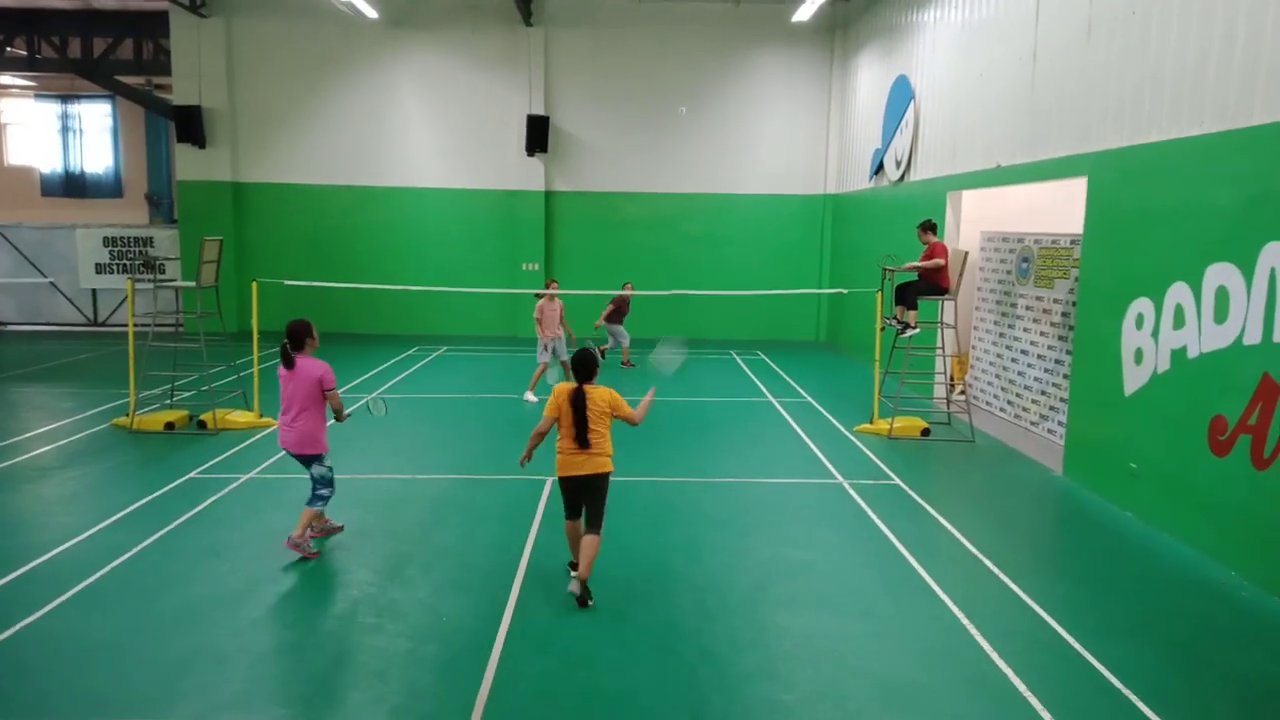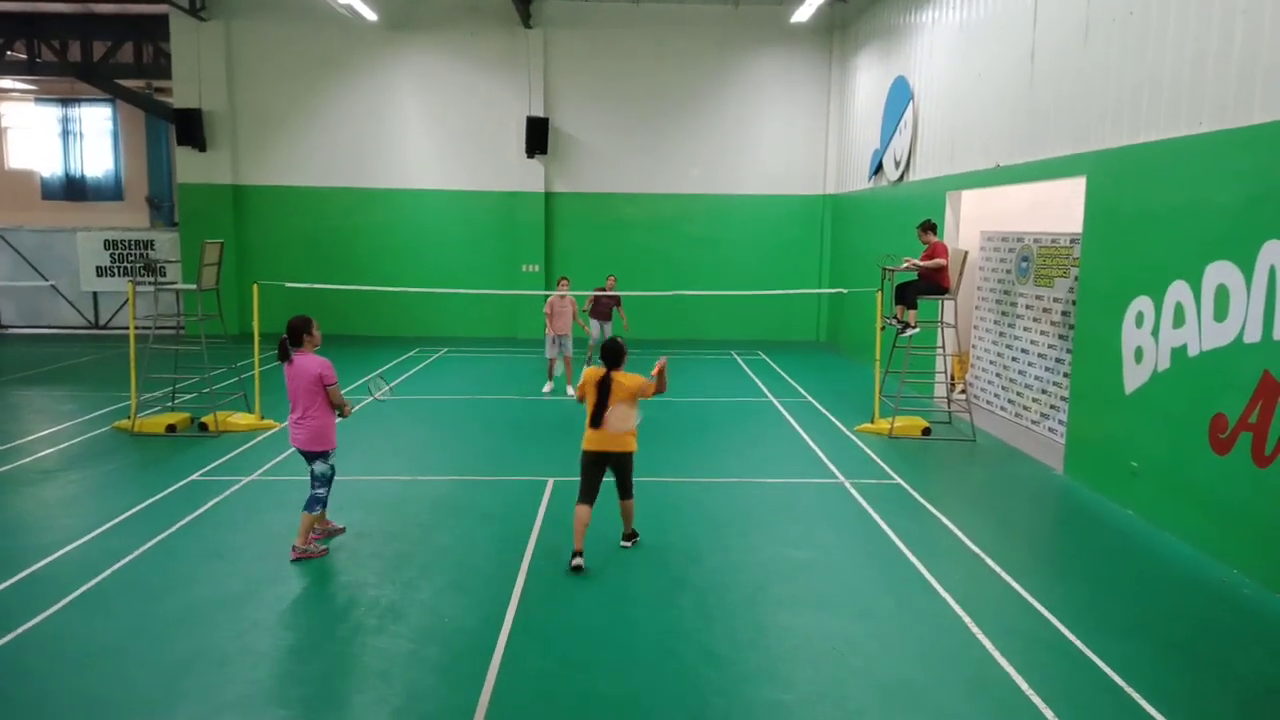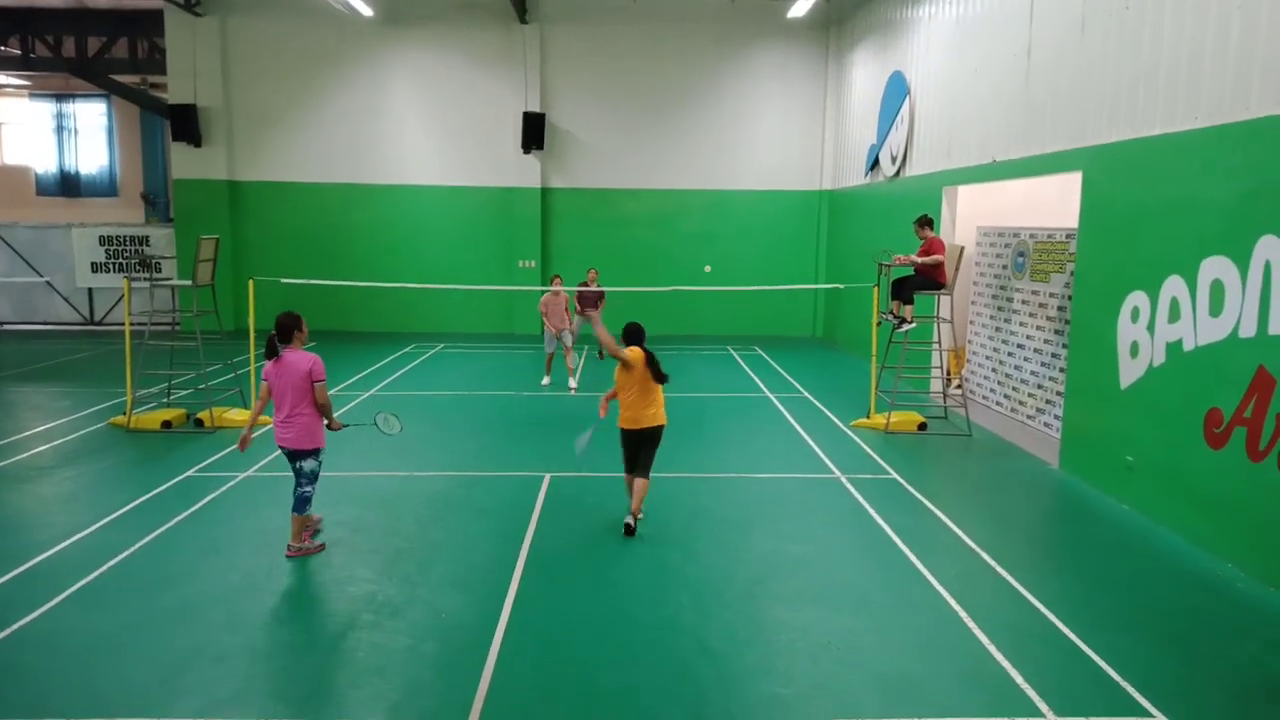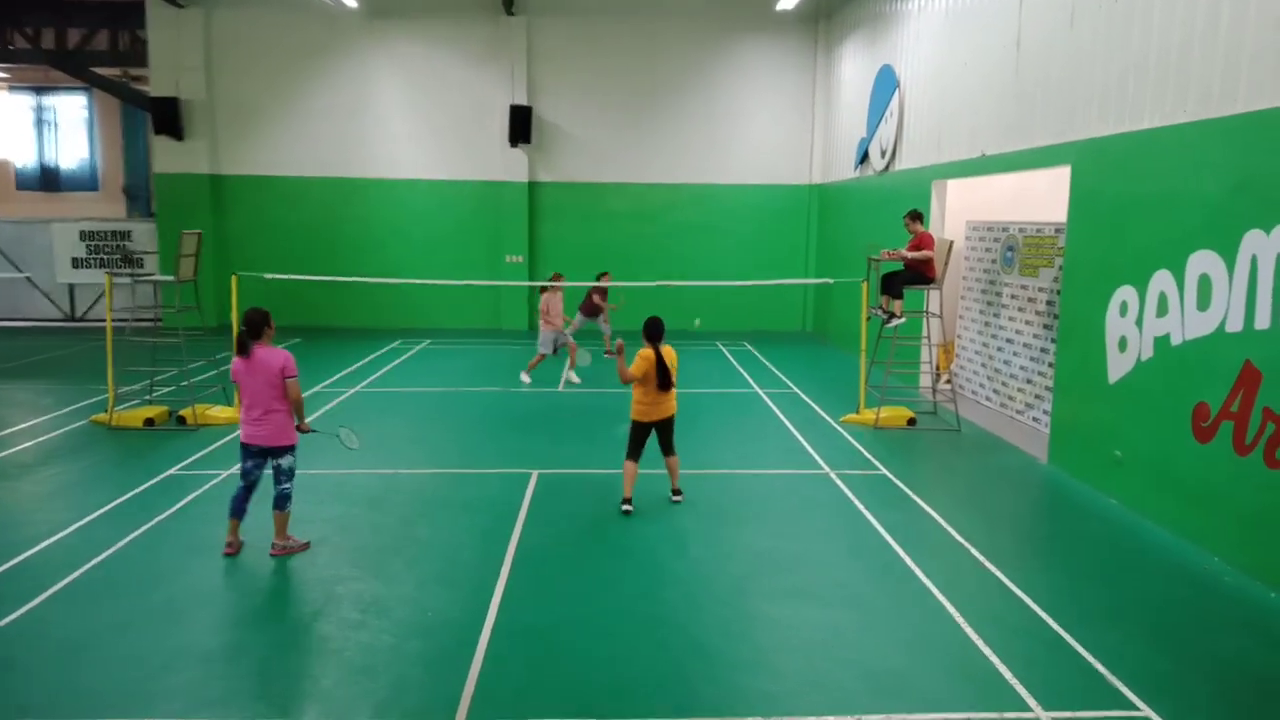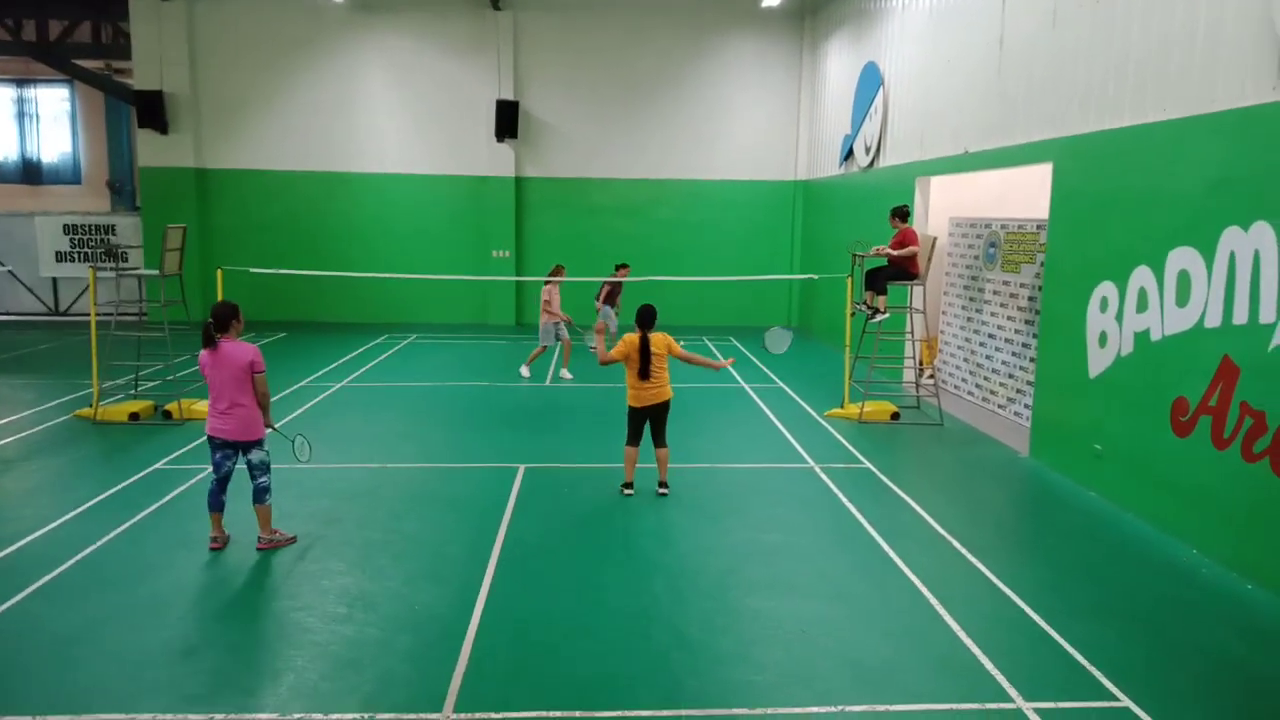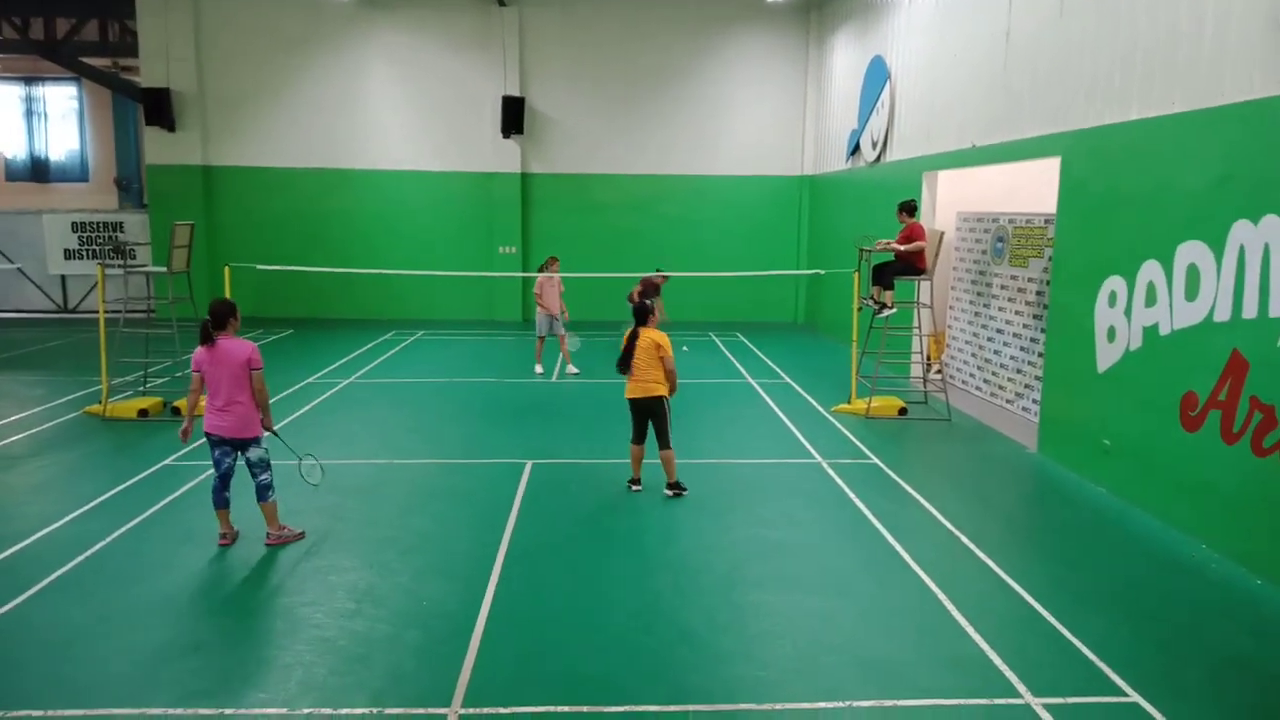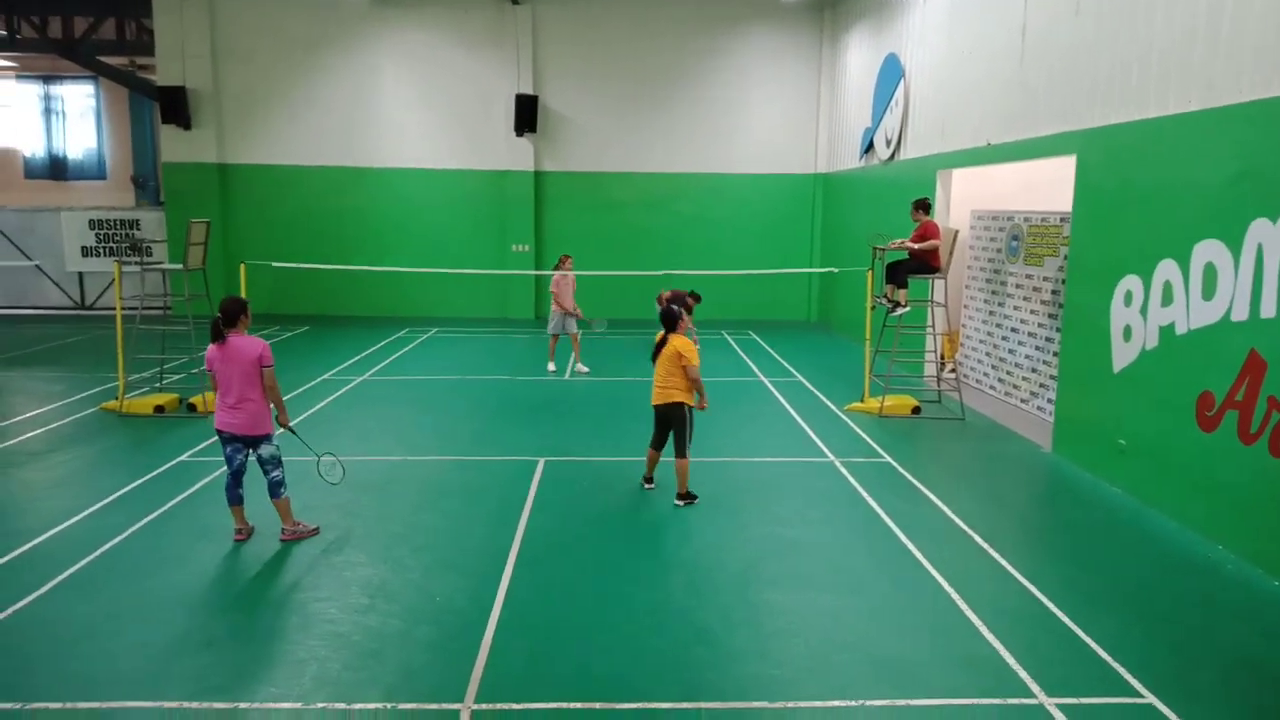
dt=0.4s
person 1, frame 1
left shoulder: (284, 367)
right shoulder: (321, 369)
right elbow: (336, 406)
right wrist: (340, 416)
left hip: (288, 438)
right hip: (310, 441)
left knee: (320, 479)
right knee: (324, 489)
left ankle: (320, 523)
right ankle: (298, 537)
person 1, frame 2
left shoulder: (289, 364)
right shoulder: (322, 364)
right elbow: (336, 400)
left wrist: (340, 405)
right wrist: (343, 409)
left hip: (299, 435)
right hip: (319, 437)
left knee: (322, 479)
right knee: (319, 488)
left ankle: (321, 525)
right ankle: (302, 545)
person 1, frame 3
left shoulder: (272, 363)
right shoulder: (312, 361)
left elbow: (262, 399)
right elbow: (322, 401)
left wrist: (248, 429)
right wrist: (332, 420)
left hip: (283, 436)
right hip: (308, 437)
left knee: (302, 482)
right knee: (306, 487)
left ankle: (306, 524)
right ankle: (297, 543)
person 1, frame 4
left shoulder: (238, 362)
right shoulder: (283, 357)
left elbow: (243, 398)
right elbow: (294, 397)
right wrist: (301, 422)
left hip: (251, 435)
right hip: (281, 435)
left knee: (246, 485)
right knee: (283, 486)
left ankle: (232, 540)
right ankle: (280, 541)
person 1, frame 5
left shoulder: (205, 355)
right shoulder: (250, 352)
right elbow: (261, 392)
right wrist: (266, 416)
left hip: (217, 429)
right hip: (249, 429)
left knee: (219, 480)
right knee: (261, 479)
left ankle: (217, 535)
right ankle: (266, 535)
person 1, frame 6
left shoulder: (201, 353)
right shoulder: (248, 349)
left elbow: (194, 390)
right elbow: (259, 389)
left wrist: (188, 420)
right wrist: (267, 416)
left hip: (215, 427)
right hip: (246, 427)
left knee: (222, 477)
right knee: (262, 476)
left ankle: (226, 531)
right ankle: (274, 531)
person 1, frame 7
left shoulder: (213, 350)
right shoulder: (259, 346)
left elbow: (216, 387)
right elbow: (270, 386)
right wrist: (282, 412)
left hip: (226, 424)
right hip: (257, 424)
left knee: (234, 474)
right knee: (274, 473)
left ankle: (241, 527)
right ankle: (289, 526)
person 2, frame 1
left shoulder: (560, 392)
right shoulder: (607, 396)
left elbow: (541, 429)
right elbow: (635, 419)
left wrist: (527, 452)
right wrist: (648, 400)
left hip: (566, 469)
right hip: (597, 470)
left knee: (572, 515)
right knee: (593, 529)
left ankle: (575, 564)
right ankle: (581, 580)
person 2, frame 2
left shoulder: (591, 375)
right shoulder: (632, 382)
left elbow: (580, 396)
right elbow: (660, 388)
right wrist: (661, 372)
left hip: (593, 446)
right hip: (622, 447)
left knee: (585, 499)
right knee: (625, 490)
left ankle: (578, 554)
right ankle: (627, 534)
person 2, frame 3
left shoulder: (633, 353)
right shoulder: (647, 358)
left elbow: (612, 349)
left wrist: (597, 322)
right wrist: (607, 397)
left hip: (631, 423)
right hip: (655, 422)
left knee: (630, 468)
right knee: (642, 472)
left ankle: (635, 511)
right ankle: (633, 514)
person 2, frame 4
left shoulder: (644, 355)
right shoulder: (670, 352)
left elbow: (627, 379)
left wrist: (619, 355)
left hip: (642, 414)
right hip: (667, 412)
left knee: (632, 456)
right knee: (668, 449)
left ankle: (627, 499)
right ankle: (676, 490)
person 2, frame 5
left shoulder: (628, 340)
right shoulder: (664, 339)
left elbow: (604, 360)
right elbow: (688, 357)
left wrist: (600, 336)
right wrist: (715, 364)
left hip: (638, 401)
right hip: (662, 398)
left knee: (632, 441)
right knee: (660, 440)
left ankle: (628, 484)
right ankle: (663, 483)
person 2, frame 6
left shoulder: (630, 335)
right shoulder: (659, 337)
right elbow: (670, 368)
right wrist: (673, 387)
left hip: (634, 394)
right hip: (655, 394)
left knee: (637, 437)
right knee: (664, 440)
left ankle: (636, 480)
right ankle: (672, 484)
person 2, frame 7
left shoulder: (661, 339)
right shoulder: (685, 344)
right elbow: (694, 378)
right wrist: (703, 399)
left hip: (659, 400)
right hip: (679, 401)
left knee: (657, 441)
right knee: (682, 448)
left ankle: (648, 477)
right ankle: (682, 494)
